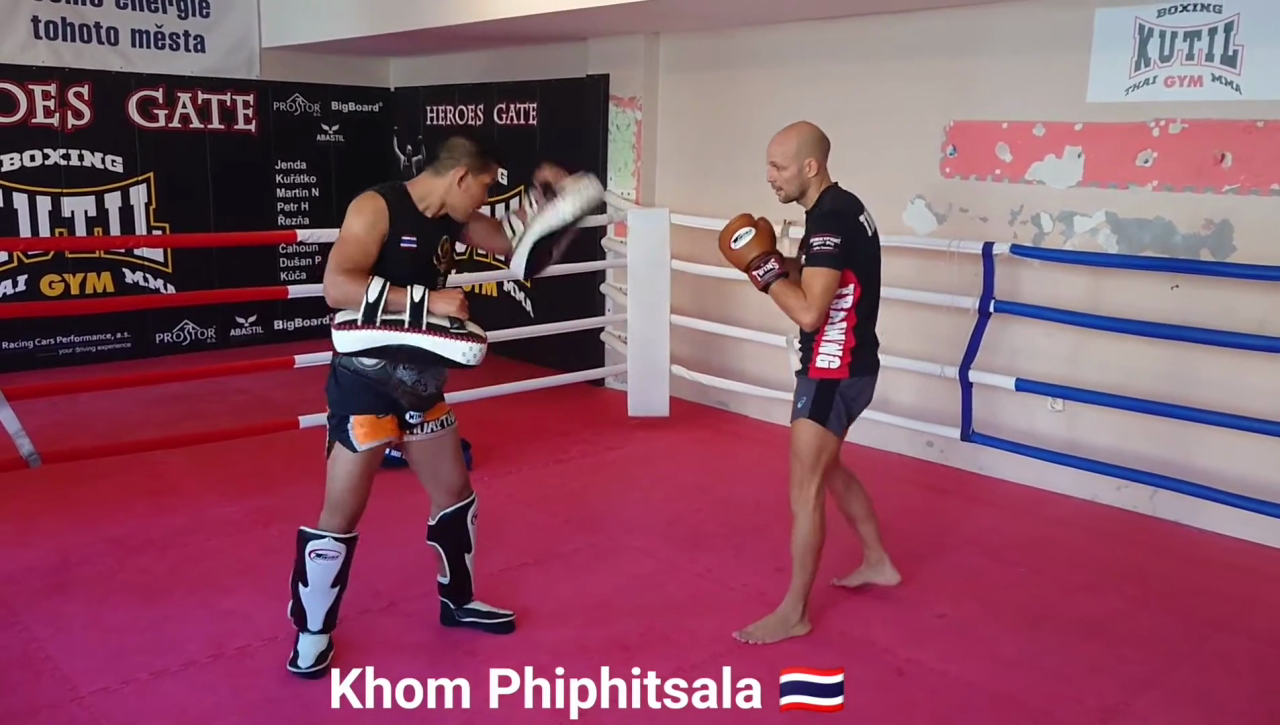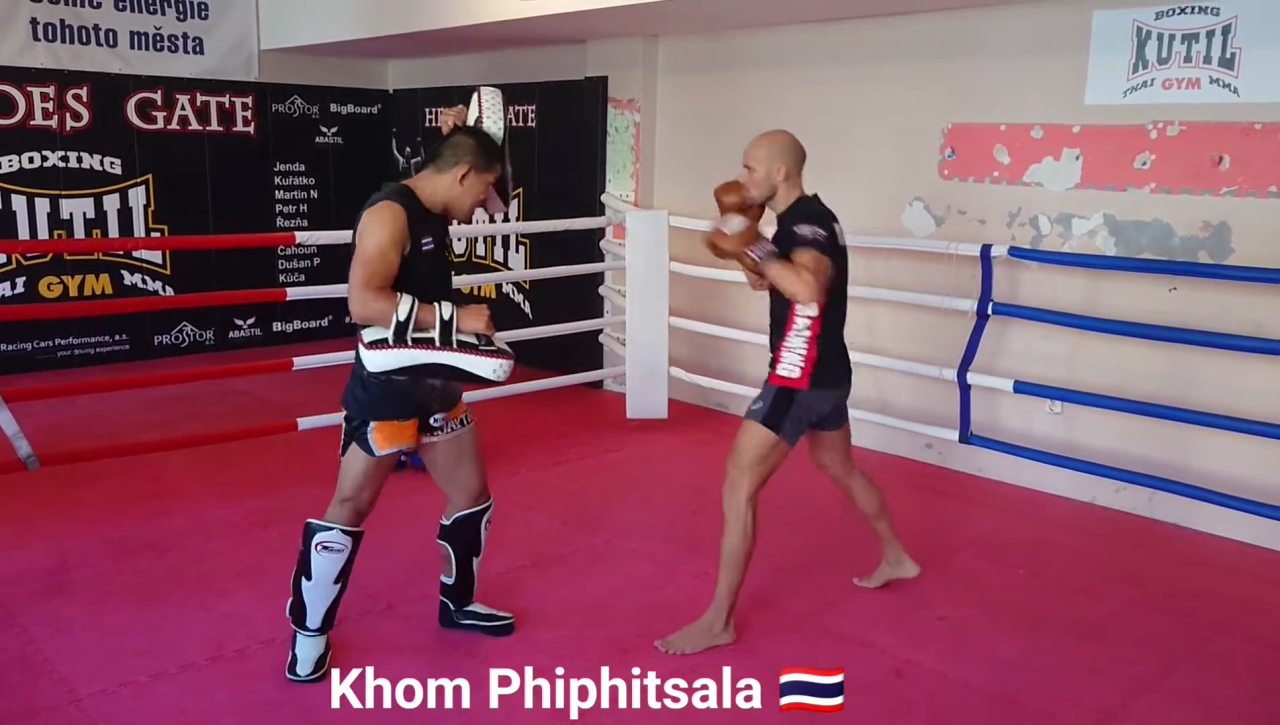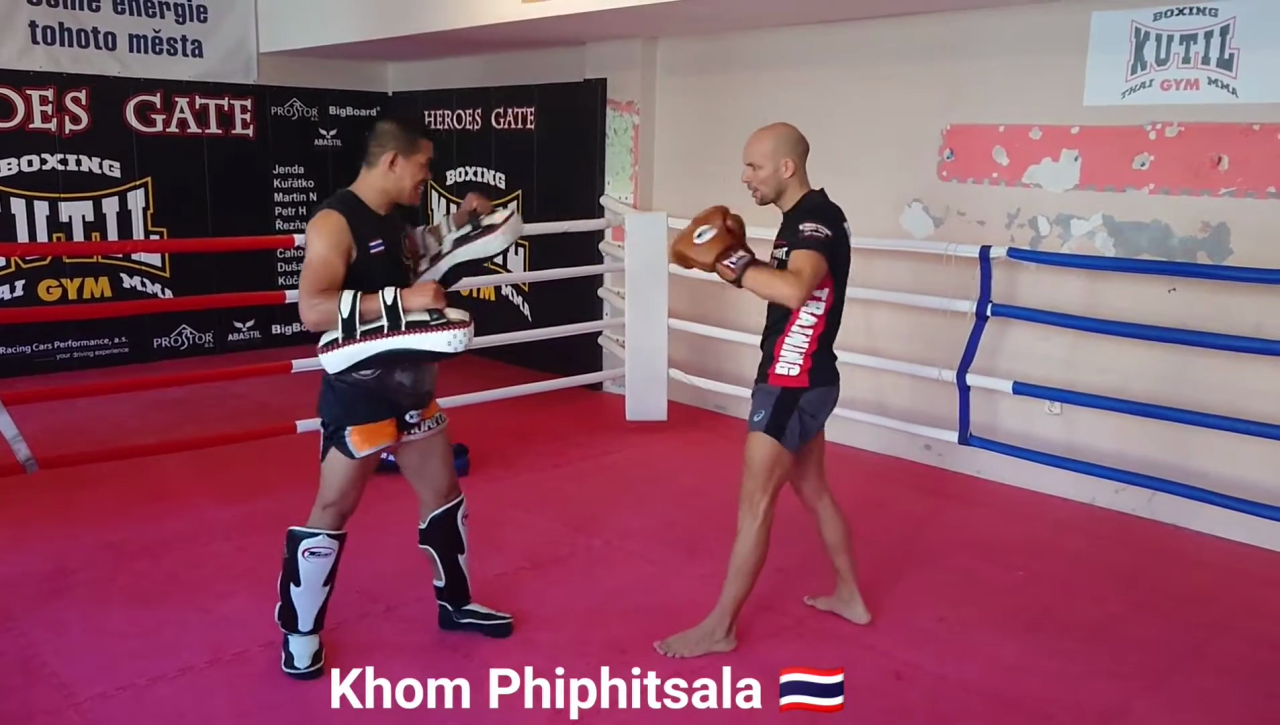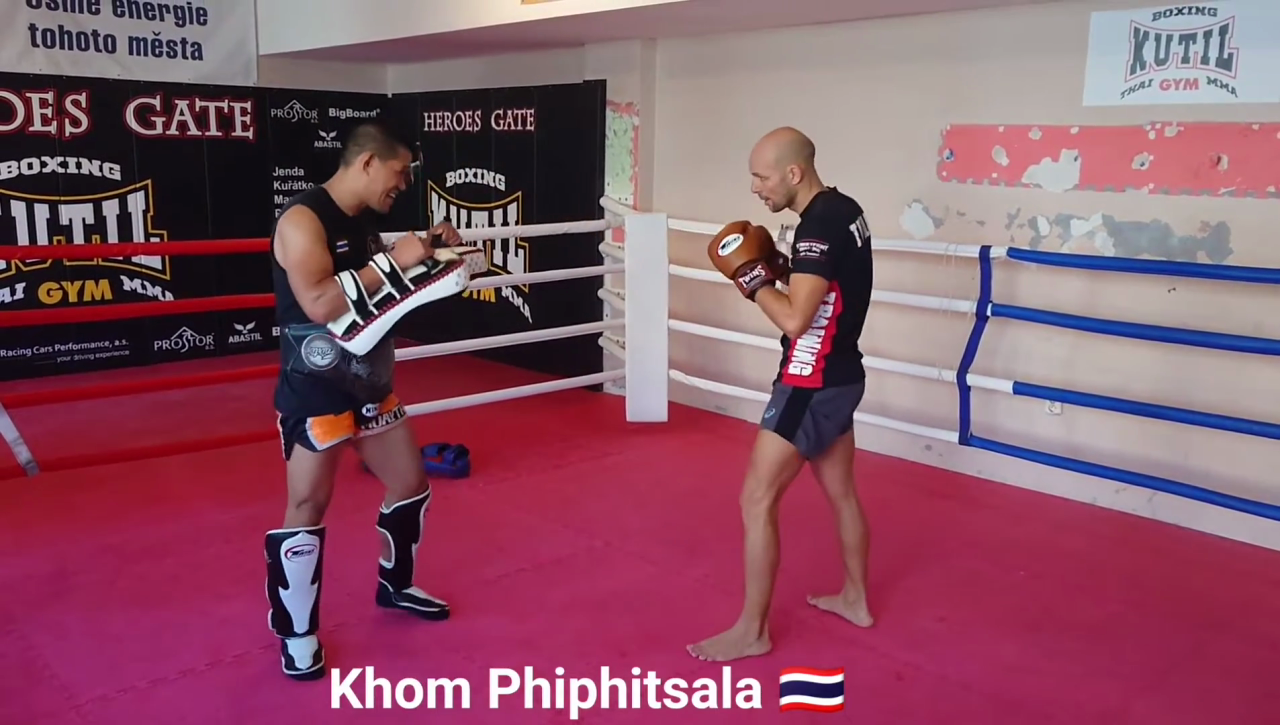
dt=0.4s
person 1, frame 1
left shoulder: (447, 220)
right shoulder: (376, 207)
left elbow: (507, 243)
right elbow: (338, 286)
left wrist: (539, 197)
right wrist: (426, 299)
left hip: (422, 386)
right hip: (365, 387)
left knee: (455, 494)
right knee: (340, 515)
left ankle: (458, 601)
right ankle: (313, 631)
person 1, frame 2
left shoulder: (429, 207)
right shoulder: (389, 214)
left elbow: (473, 192)
right elbow: (365, 304)
left wrist: (463, 136)
right wrist: (455, 316)
left hip: (435, 388)
right hip: (385, 392)
left knee: (473, 496)
right knee: (349, 511)
left ankle: (457, 602)
right ankle: (309, 630)
person 1, frame 3
left shoulder: (391, 217)
right shoulder: (334, 222)
left elbow: (417, 251)
right elbow: (315, 311)
left wrist: (459, 218)
right wrist: (401, 299)
left hip: (410, 388)
right hip: (357, 395)
left knee: (445, 495)
right knee: (331, 514)
left ankle: (456, 603)
right ankle: (300, 630)
person 1, frame 4
left shoulder: (361, 221)
right shoulder: (302, 219)
right elbow: (320, 302)
left wrist: (420, 251)
right wrist: (393, 262)
left hip: (370, 384)
right hip: (315, 391)
left knee: (410, 485)
right knee: (307, 511)
left ankle: (395, 586)
right ankle: (297, 633)
person 2, frame 1
left shoulder: (831, 220)
right shoulder: (839, 207)
left elbow: (809, 313)
left wrist: (760, 267)
right wrist: (774, 259)
left hip: (833, 372)
right hip: (849, 366)
left knee: (805, 490)
right knee: (828, 469)
left ankle: (794, 612)
right ankle: (877, 561)
person 2, frame 2
left shoulder: (809, 221)
right shoulder: (794, 219)
left elbow: (808, 289)
right elbow: (769, 278)
left wrist: (752, 247)
right wrist: (737, 240)
left hip: (798, 382)
right hip: (825, 378)
left knee: (738, 491)
right knee: (841, 470)
left ankle: (717, 621)
right ankle: (896, 557)
person 2, frame 3
left shoulder: (814, 220)
right shoulder: (808, 217)
left elbow: (792, 290)
left wrist: (727, 261)
right wrist: (742, 253)
left hip: (795, 382)
right hip: (812, 379)
left knee: (755, 505)
right knee: (813, 491)
left ankle: (719, 627)
right ankle: (850, 597)
person 2, frame 4
left shoulder: (820, 225)
right shoulder: (842, 210)
left elbow: (794, 320)
left wrist: (751, 277)
right wrist: (775, 266)
left hip: (811, 384)
right hip: (841, 377)
left knee: (757, 500)
right knee: (840, 491)
left ankle: (751, 630)
right ankle: (855, 598)
